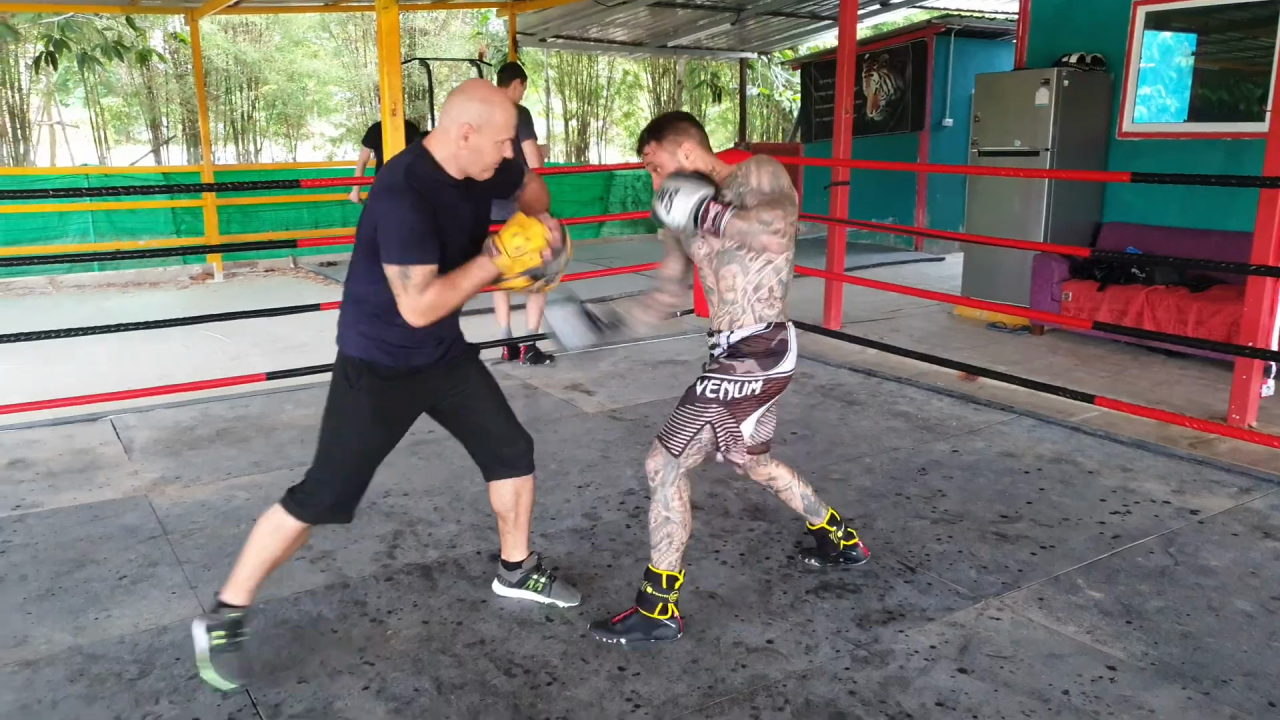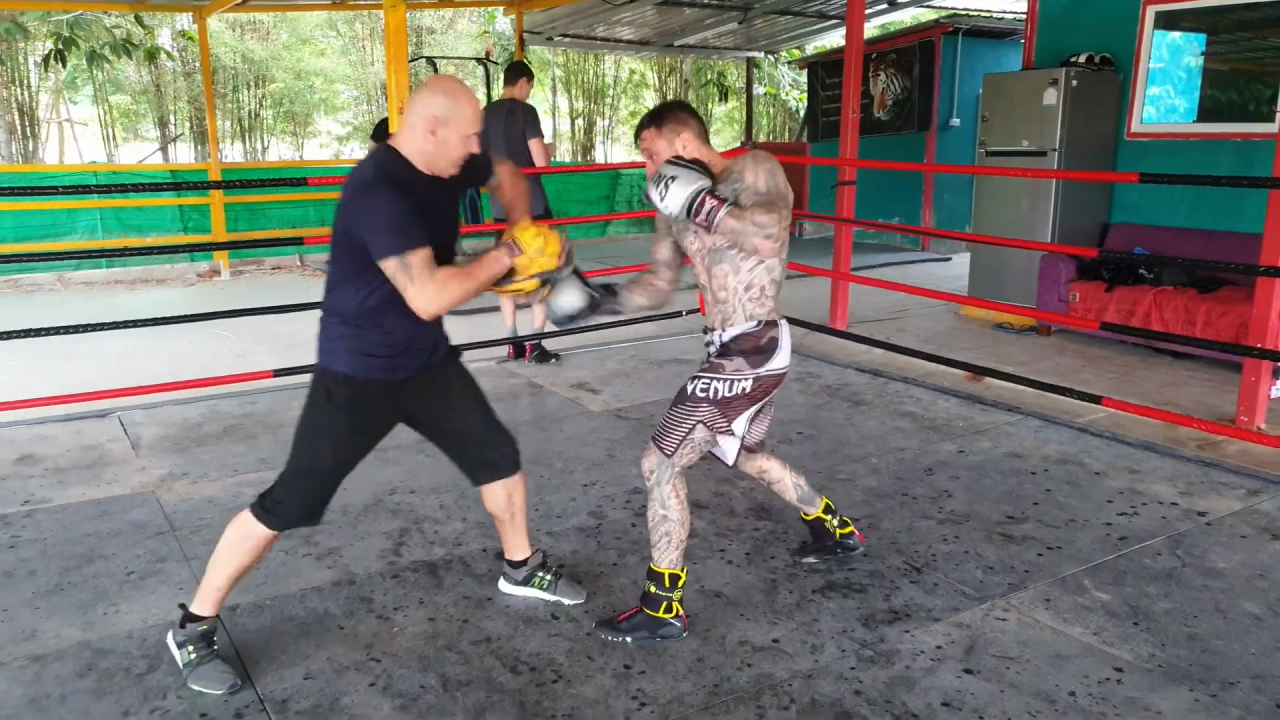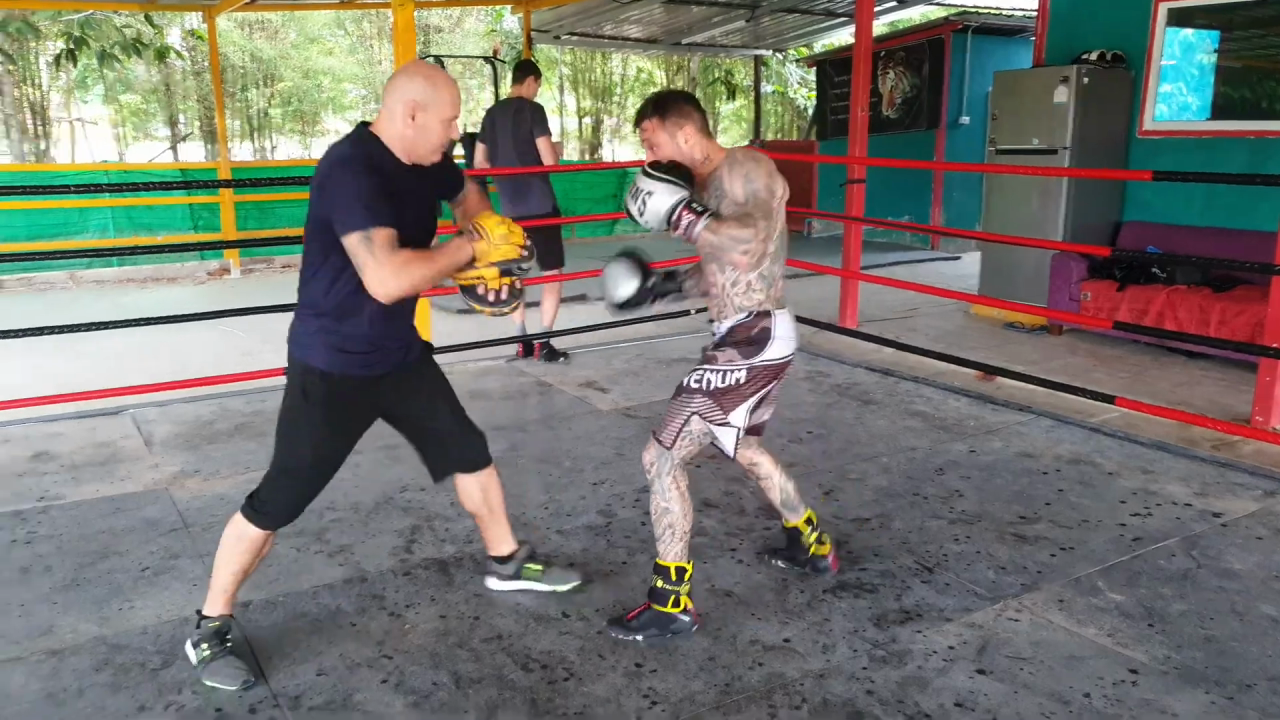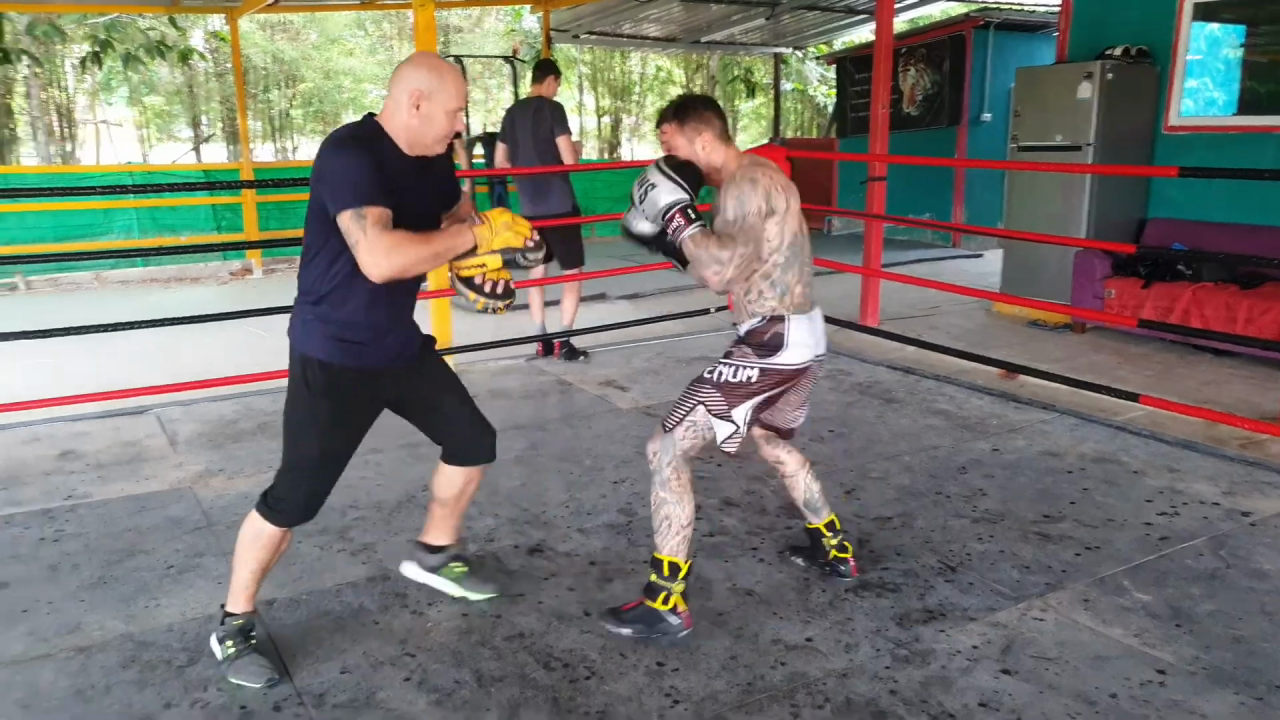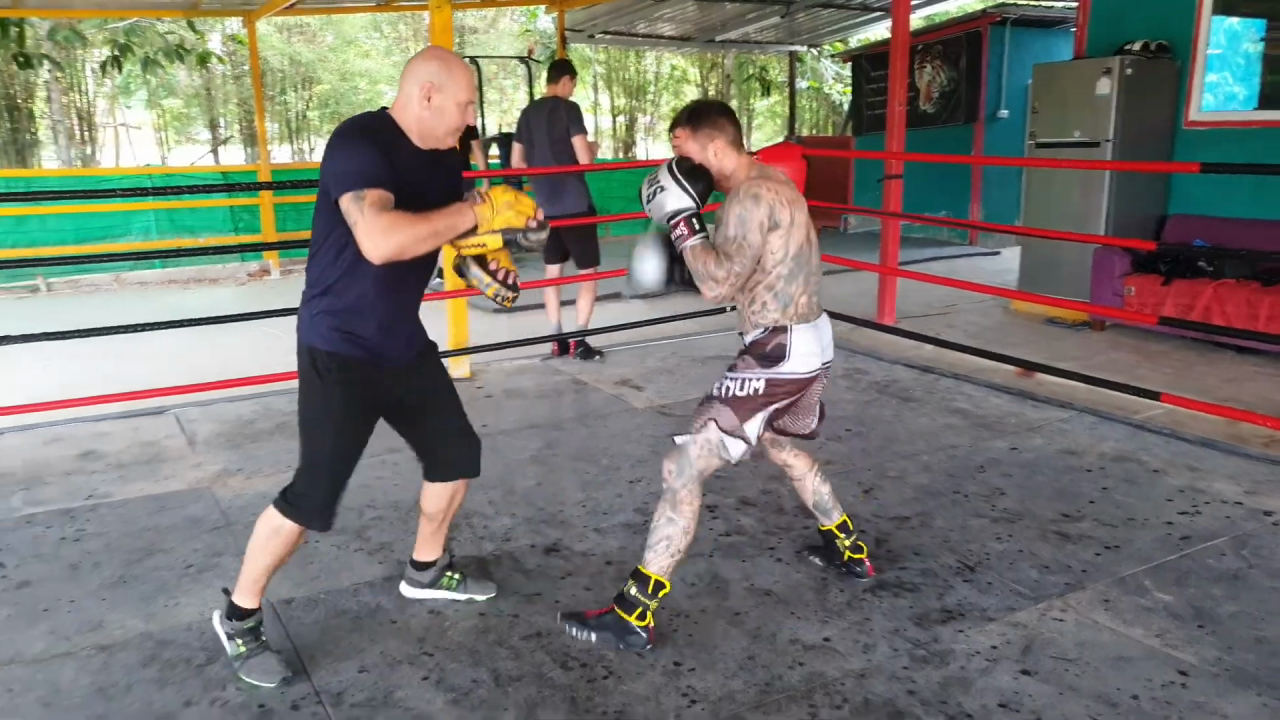
dt=0.1s
person 1, frame 1
left shoulder: (477, 168)
right shoulder: (405, 192)
left elbow: (529, 186)
right elbow: (419, 306)
left wrist: (539, 231)
right wrist: (495, 258)
left hip: (444, 354)
right hip: (376, 362)
left knee: (512, 452)
right knee: (324, 494)
left ankle: (518, 569)
right ankle: (222, 616)
person 1, frame 2
left shoulder: (447, 165)
right shoulder: (381, 189)
left elbow: (504, 174)
right elbow: (431, 296)
left wrist: (525, 231)
right wrist: (507, 254)
left hip: (426, 358)
right hip: (358, 373)
left knee: (496, 454)
right knee: (293, 499)
left ankle: (521, 566)
right ankle: (195, 626)
person 1, frame 3
left shoulder: (428, 162)
right shoulder: (351, 170)
left elbow: (467, 196)
right elbow: (386, 279)
left wrist: (484, 261)
right wrist: (471, 247)
left hip: (399, 353)
right hip: (331, 366)
left knee: (465, 451)
right knee: (280, 499)
left ankle: (508, 561)
right ankle: (210, 628)
person 1, frame 4
left shoulder: (431, 159)
right shoulder: (350, 154)
left elbow: (458, 211)
right elbow: (380, 259)
left wrist: (487, 245)
right wrist: (475, 235)
left hip: (402, 344)
right hip: (332, 355)
left knee: (473, 441)
right knee: (295, 496)
left ankle: (433, 554)
right ankle: (233, 626)
person 1, frame 5
left shoulder: (443, 156)
right shoulder: (361, 143)
left elbow: (449, 228)
right elbow: (380, 241)
left wrist: (480, 251)
right wrist: (478, 211)
left hip: (401, 342)
right hip: (339, 348)
left knee: (456, 454)
right knee: (315, 493)
left ankle: (425, 570)
right ankle: (239, 615)
person 2, frame 1
left shoulder: (760, 174)
right shoulder: (687, 219)
left elbow: (781, 230)
right elbow: (667, 297)
left wrist: (710, 210)
left hip: (760, 351)
right hip: (732, 351)
left knee: (664, 465)
right knee: (754, 462)
left ankle: (660, 607)
right ankle: (839, 539)
person 2, frame 2
left shoulder: (756, 171)
right shoulder: (681, 207)
left elbow: (770, 236)
right elbow: (656, 285)
left wrist: (702, 202)
right wrist: (599, 299)
left hip: (751, 349)
right hip: (733, 347)
left knee: (659, 465)
right knee: (747, 455)
left ankle: (663, 607)
right ankle: (836, 530)
person 2, frame 3
left shoulder: (744, 168)
right shoulder: (699, 186)
left elbow: (747, 246)
left wrist: (680, 212)
right wrist: (659, 285)
left hip: (753, 341)
right hip: (763, 338)
left knee: (660, 456)
right knee: (742, 447)
left ankle: (671, 603)
right ankle: (815, 545)
person 2, frame 4
left shoulder: (750, 181)
right shoulder: (740, 184)
left elbow: (720, 271)
right elbow: (734, 271)
left wrist: (676, 213)
right wrist: (671, 240)
left hip: (770, 344)
right hip: (798, 338)
left knee: (666, 449)
right knee: (770, 441)
left ankle: (665, 601)
right ankle: (834, 549)
person 2, frame 5
left shoulder: (754, 195)
right shoulder: (765, 187)
left elbow: (720, 284)
left wrist: (680, 216)
right wrist: (683, 269)
left hip: (776, 356)
right hip: (807, 344)
left knee: (681, 470)
right knee: (780, 445)
left ankle: (633, 614)
right ankle: (848, 548)
person 3, frame 1
right shoulder: (519, 113)
right elbow: (535, 164)
right wrist: (542, 153)
left hip: (496, 211)
left ankle: (507, 344)
right ankle: (529, 346)
person 3, frame 2
left shoulder: (486, 115)
right shoulder: (525, 111)
right elbow: (541, 162)
right wrist: (548, 151)
left hip: (502, 209)
right hip: (532, 206)
left ankle: (513, 343)
right ankle: (535, 345)
person 3, frame 3
left shoulder: (492, 113)
right shoulder: (532, 109)
left elbow: (480, 163)
right elbow: (549, 160)
right wrist: (556, 150)
left hip: (510, 207)
right hip: (539, 205)
right knee: (552, 273)
left ankle: (522, 341)
right ankle: (543, 343)
person 3, frame 4
left shoulder: (512, 113)
right shoulder: (552, 109)
left elbow: (501, 163)
right elbow: (569, 159)
right wrist: (576, 149)
left hip: (529, 207)
right hip: (559, 204)
left knee: (536, 271)
right knee: (572, 272)
left ankle: (542, 341)
right ankle: (563, 342)
person 3, frame 5
left shoulder: (528, 113)
right shoulder: (568, 109)
left elbow: (516, 163)
right elbow: (584, 159)
right wrist: (591, 149)
left hip: (545, 206)
right hip: (575, 205)
left knee: (552, 271)
right knee: (588, 272)
left ankle: (557, 340)
right ankle: (579, 342)
